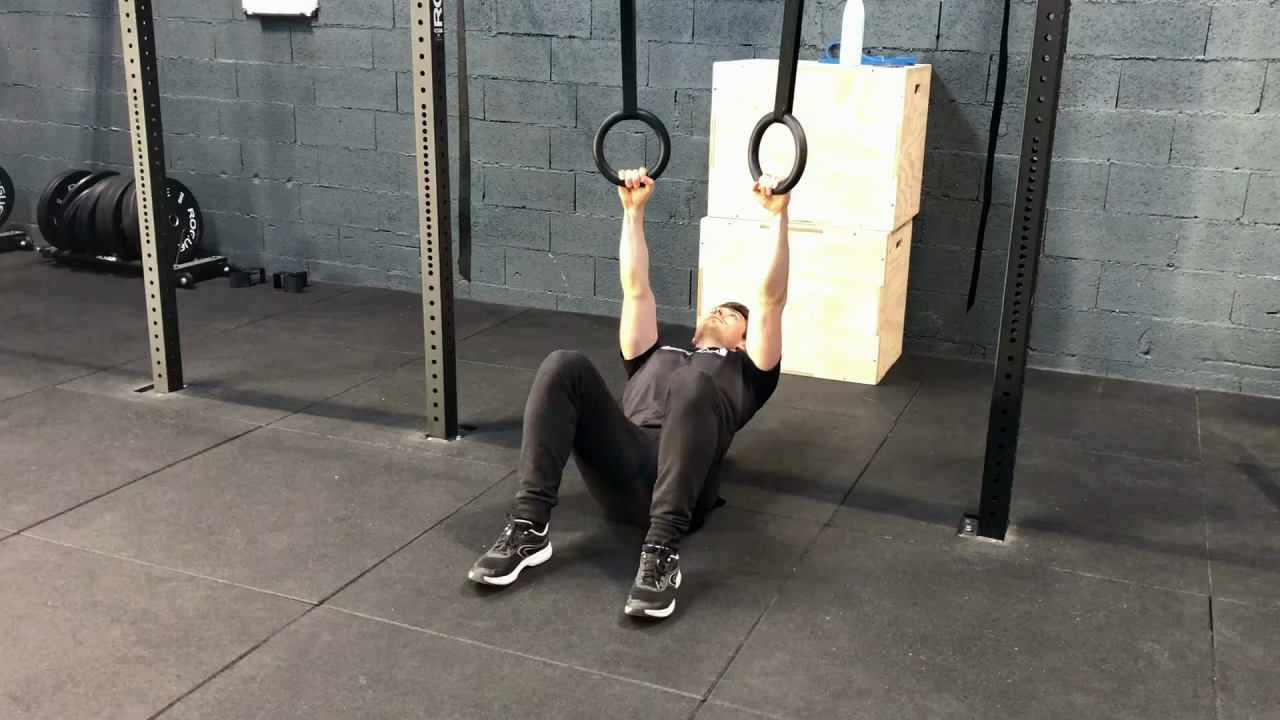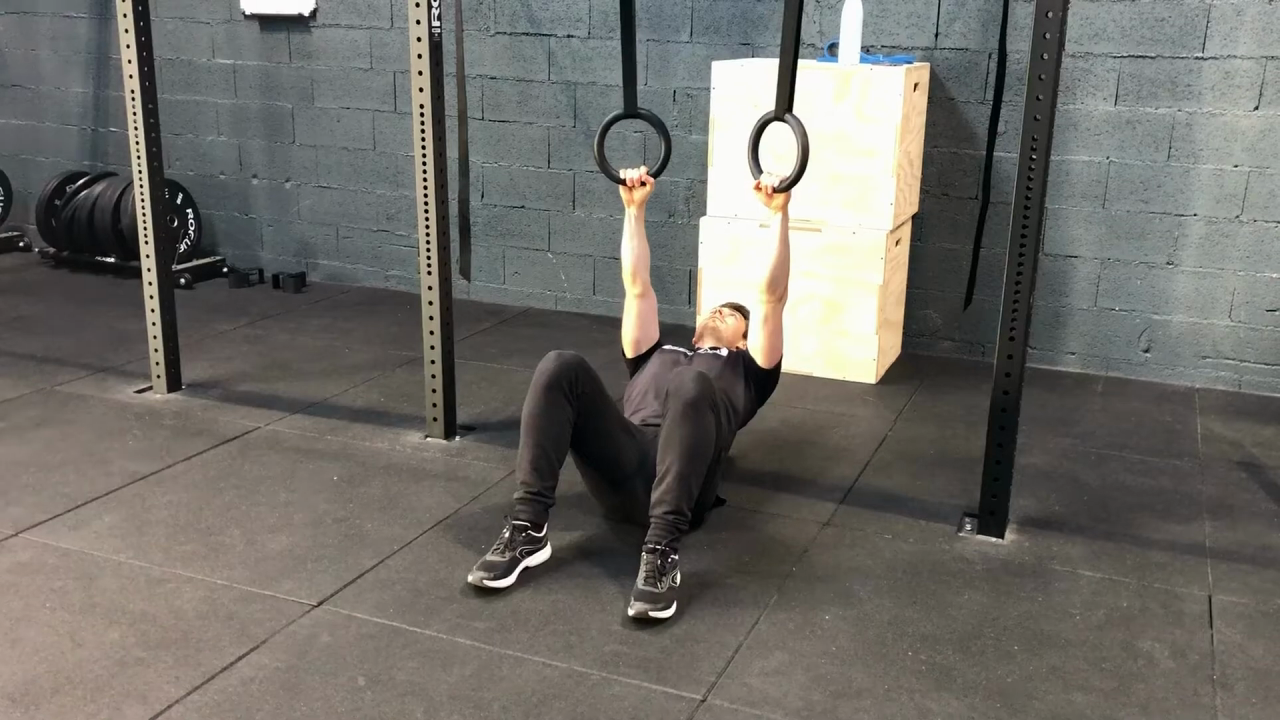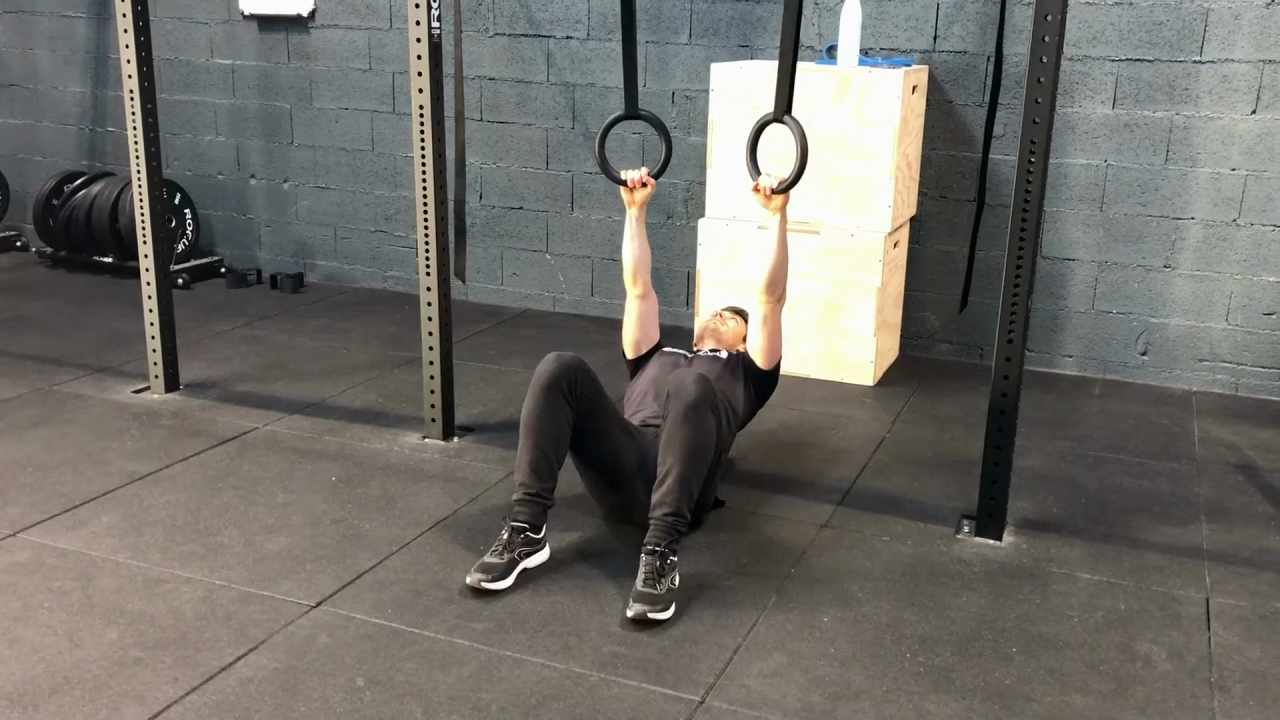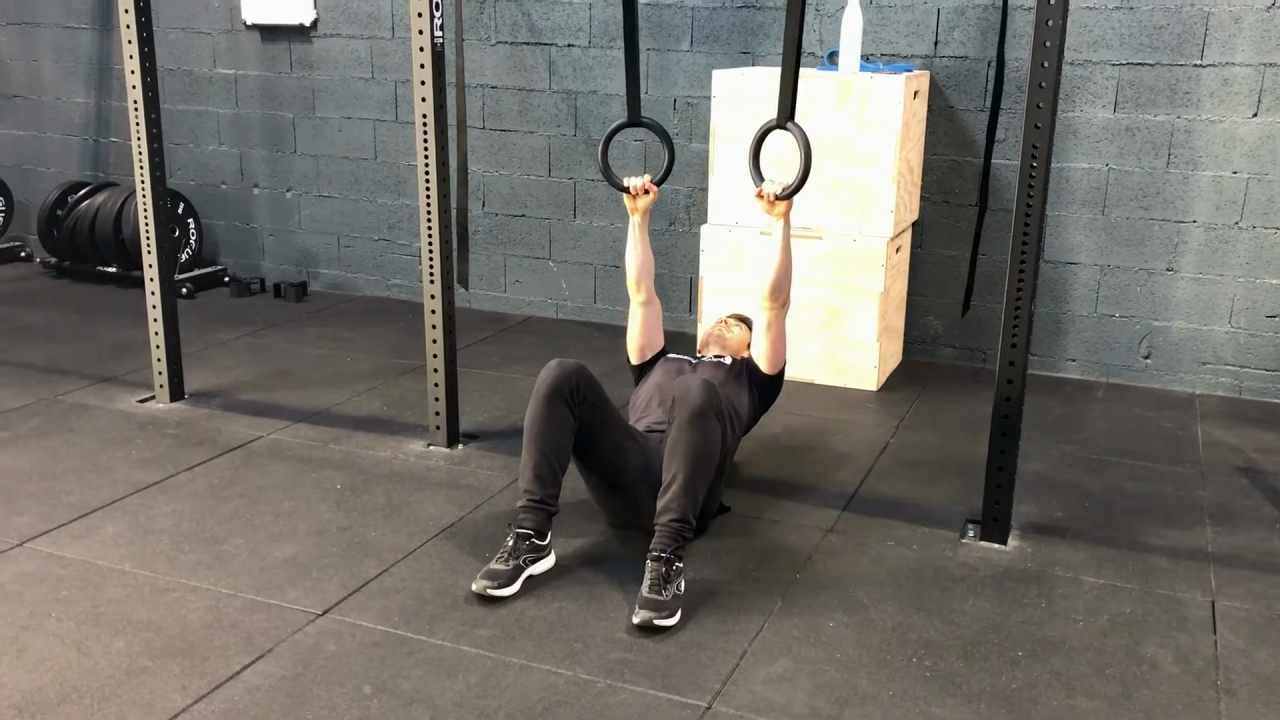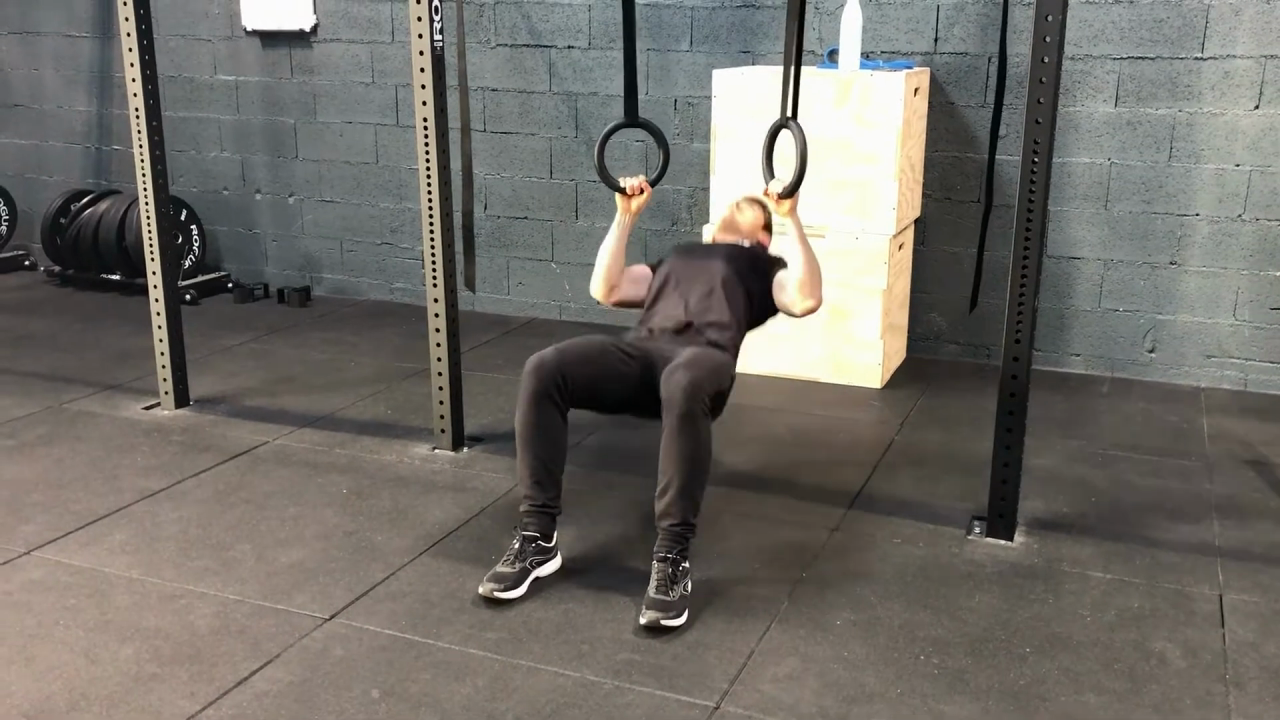
dt=0.5s
person 1, frame 1
left shoulder: (745, 371)
right shoulder: (655, 356)
left elbow: (770, 299)
right elbow: (636, 289)
left wrist: (777, 214)
right wrist: (633, 210)
left hip: (683, 474)
right hip: (621, 470)
left knee: (692, 385)
right knee: (564, 366)
left ankle: (661, 550)
right ankle: (529, 527)
person 1, frame 2
left shoulder: (747, 370)
right shoulder: (656, 355)
left elbow: (771, 297)
right elbow: (637, 288)
left wrist: (778, 213)
right wrist: (634, 208)
left hip: (683, 471)
right hip: (621, 465)
left knee: (689, 384)
right knee: (560, 368)
left ankle: (661, 550)
right ankle: (527, 527)
person 1, frame 3
left shoulder: (747, 372)
right shoulder: (656, 357)
left elbow: (769, 299)
right elbow: (638, 287)
left wrist: (777, 215)
right wrist: (635, 209)
left hip: (681, 471)
right hip: (620, 469)
left knee: (691, 387)
right knee: (559, 369)
left ankle: (660, 552)
right ankle: (526, 530)
person 1, frame 4
left shoulder: (751, 377)
right shoulder: (660, 363)
left elbow: (773, 305)
right elbow: (642, 295)
left wrist: (780, 221)
right wrist: (639, 216)
left hip: (684, 475)
right hip: (625, 475)
left knee: (696, 392)
right knee: (561, 376)
left ankle: (666, 560)
right ankle: (531, 536)
person 1, frame 5
left shoulder: (764, 266)
right shoulder: (677, 255)
left elbow: (806, 302)
right elbow: (604, 291)
left wrist: (790, 218)
right wrist: (626, 216)
left hip: (703, 351)
right hip: (641, 348)
left knee: (684, 388)
right knee: (543, 370)
left ankle: (672, 559)
right ankle: (537, 538)
